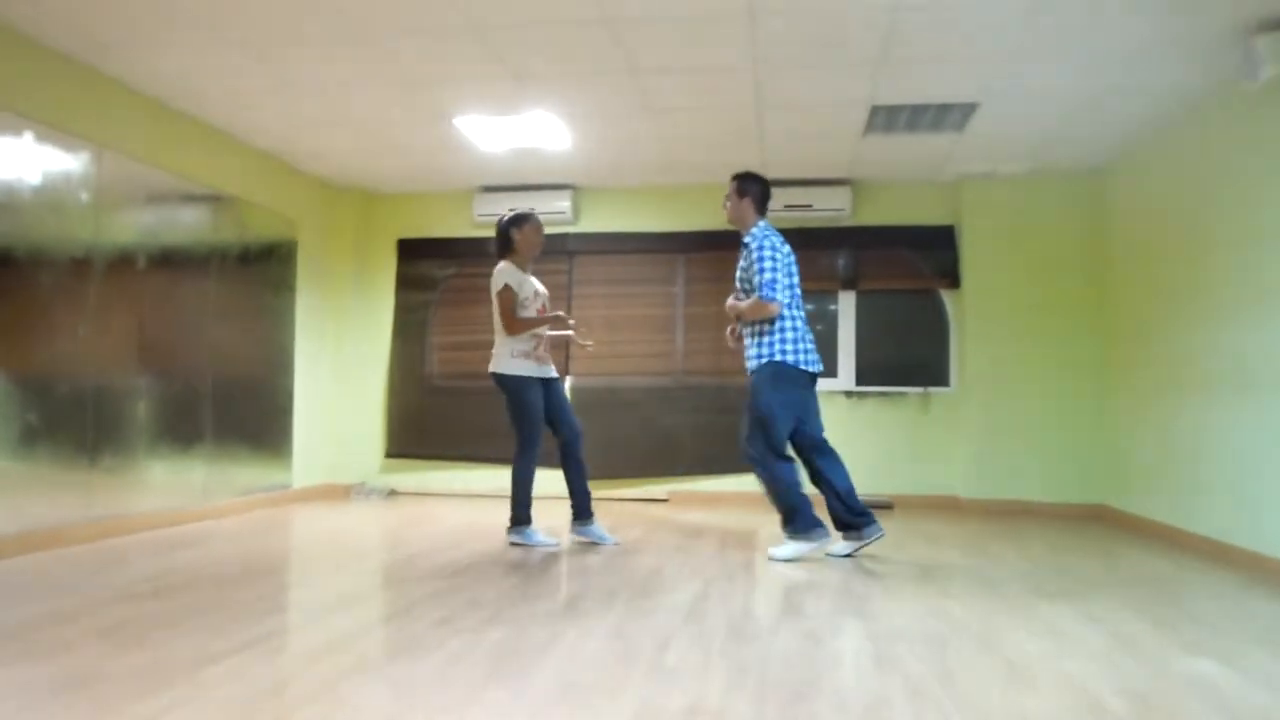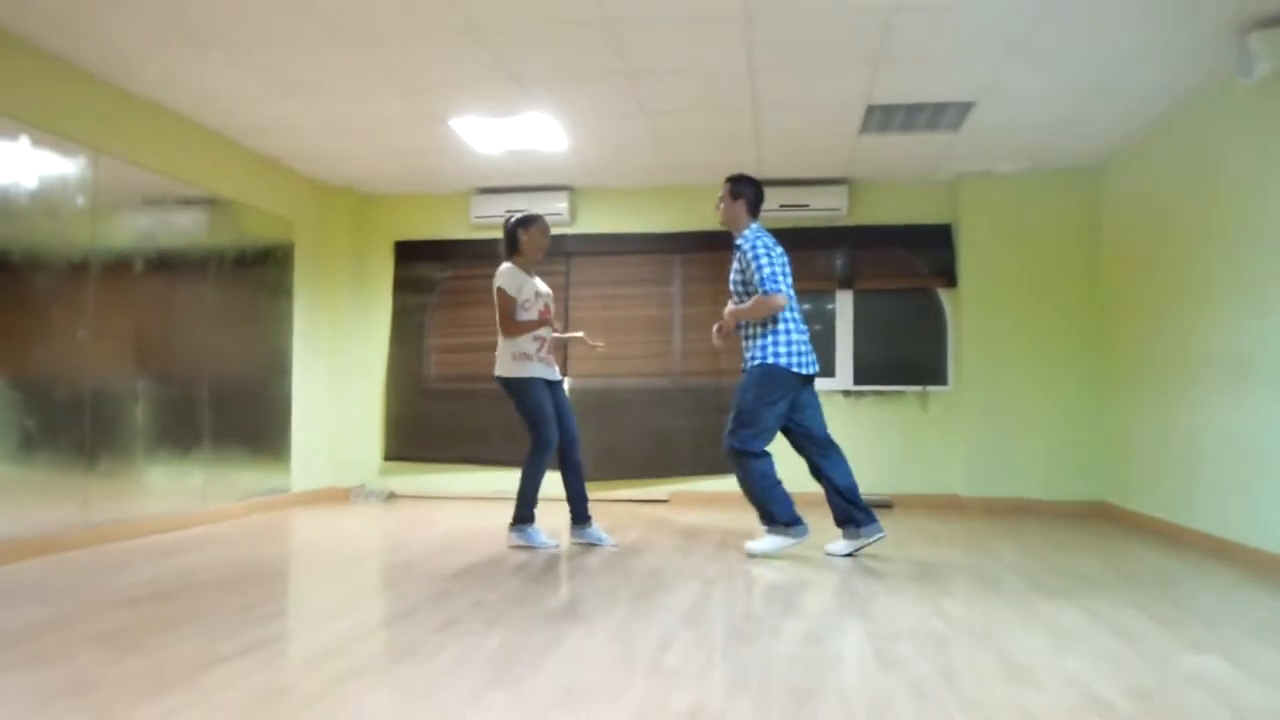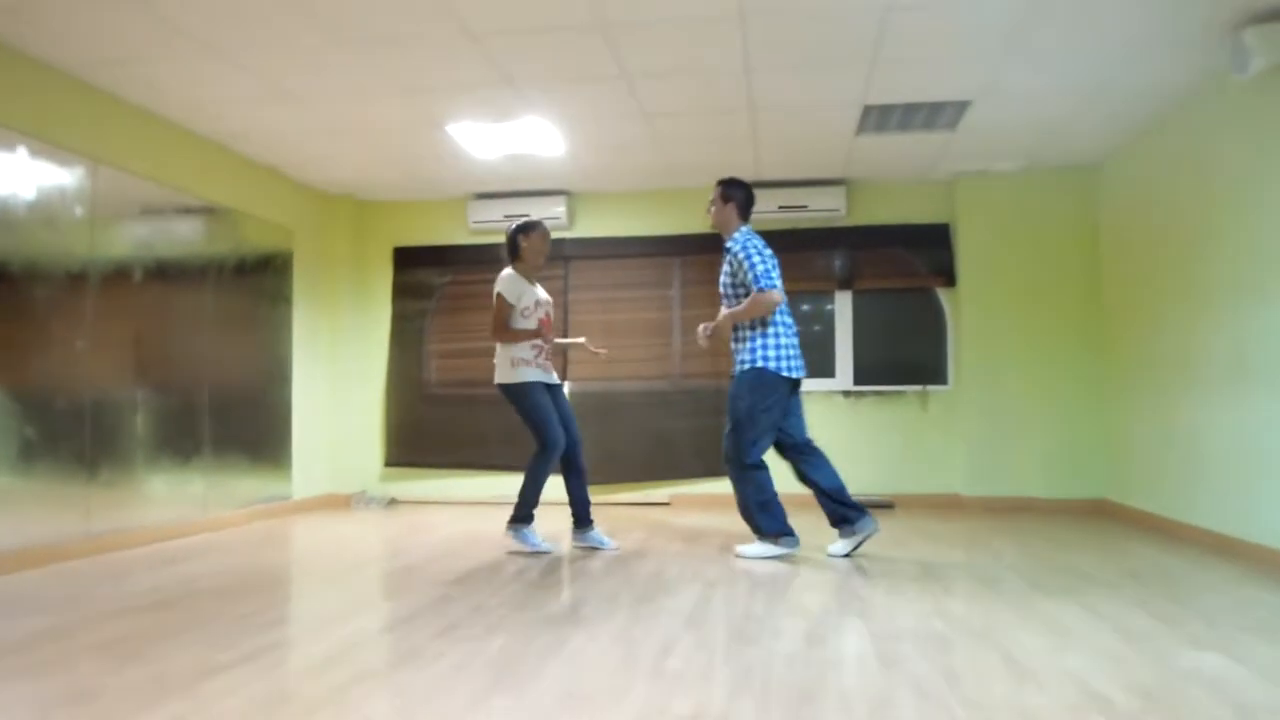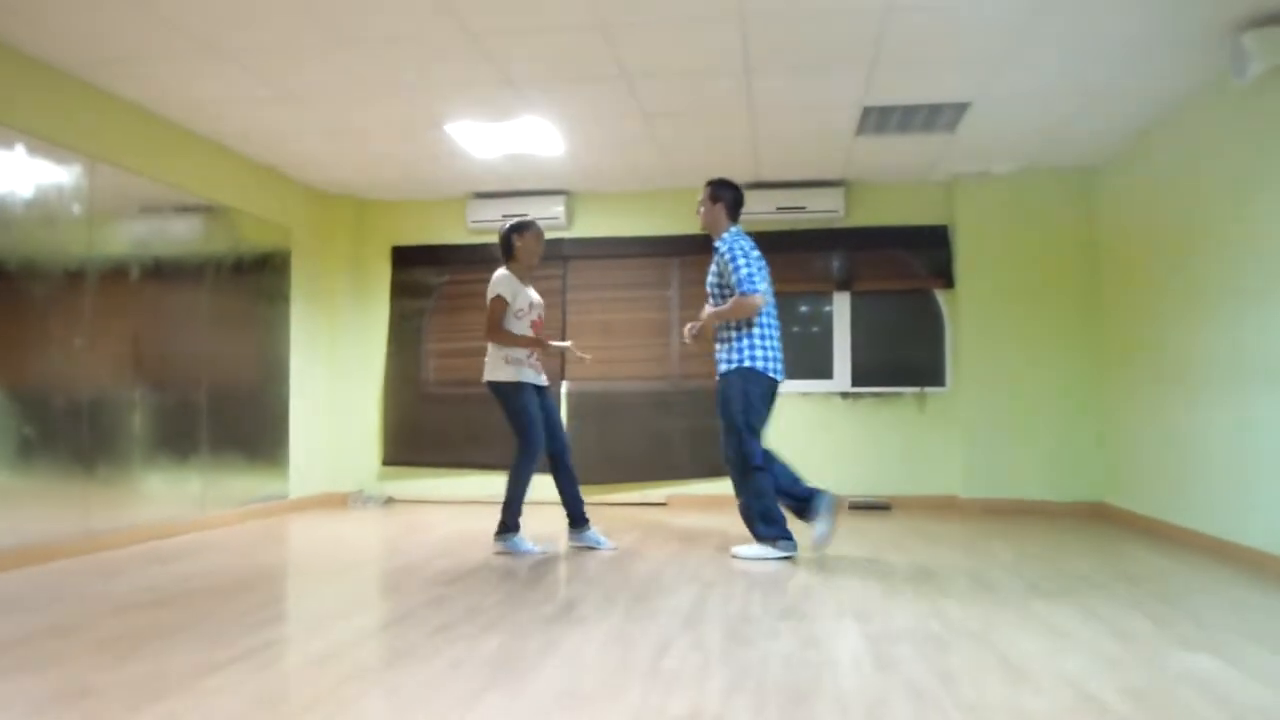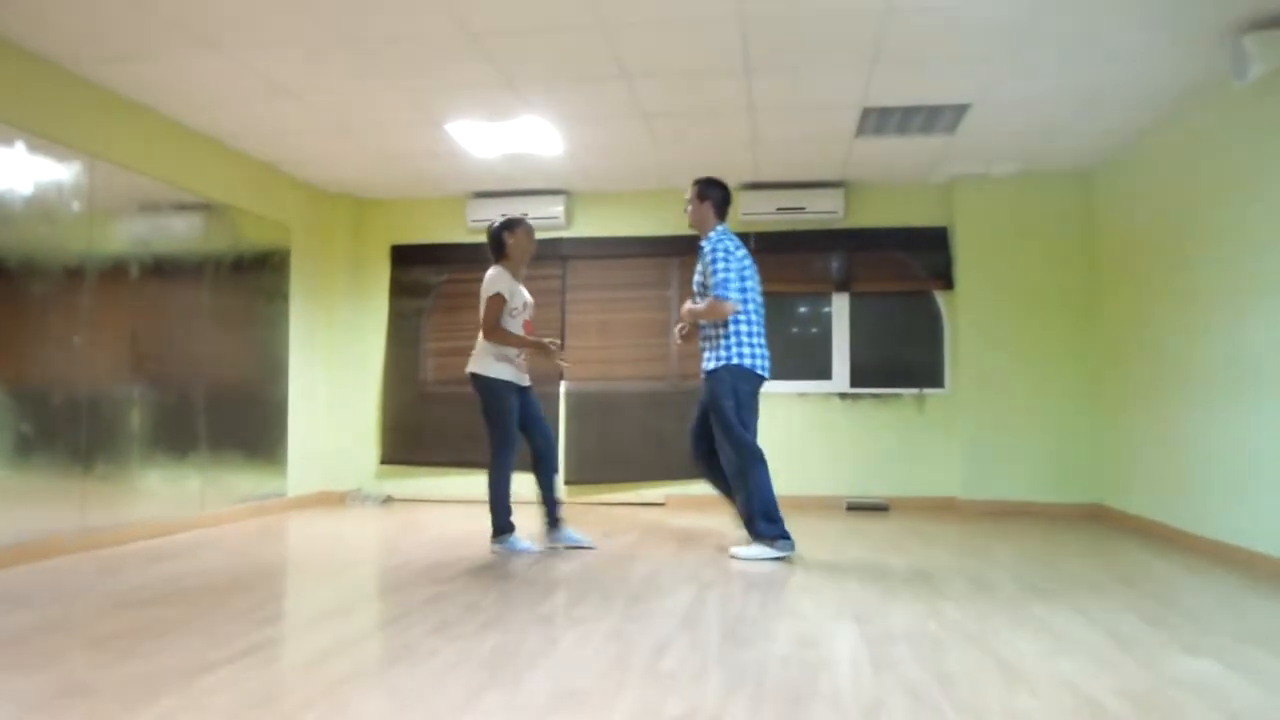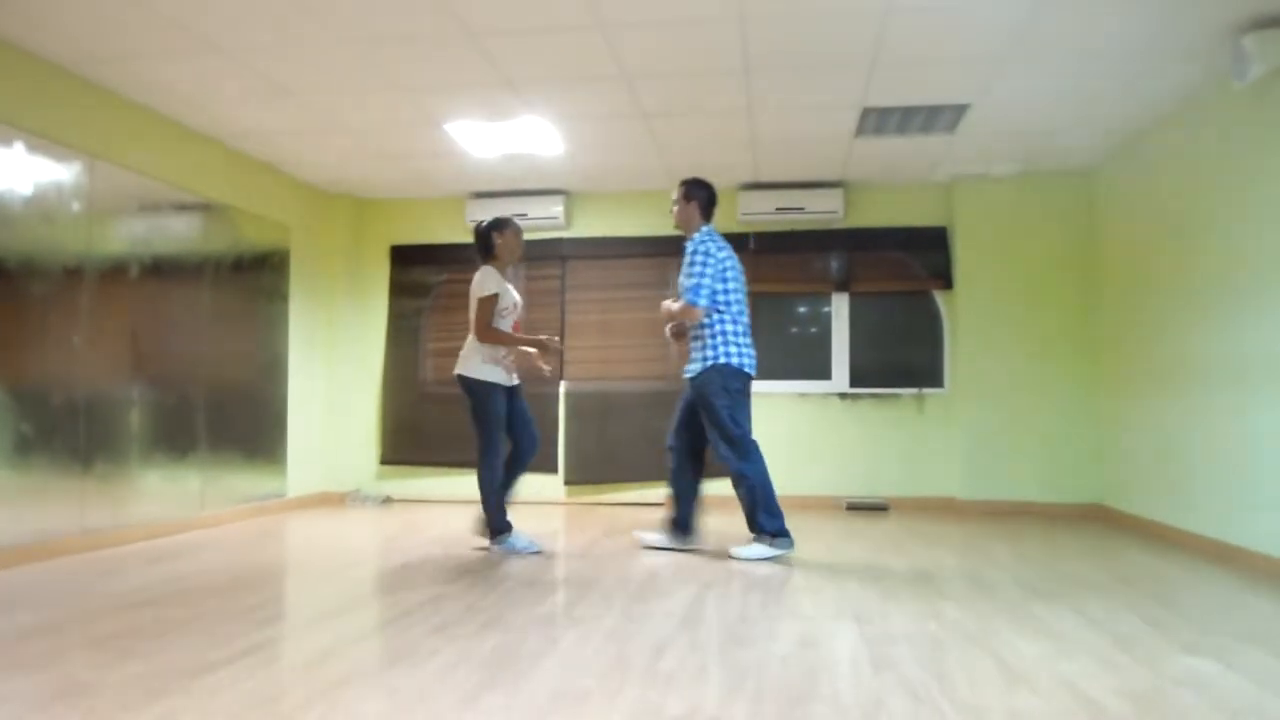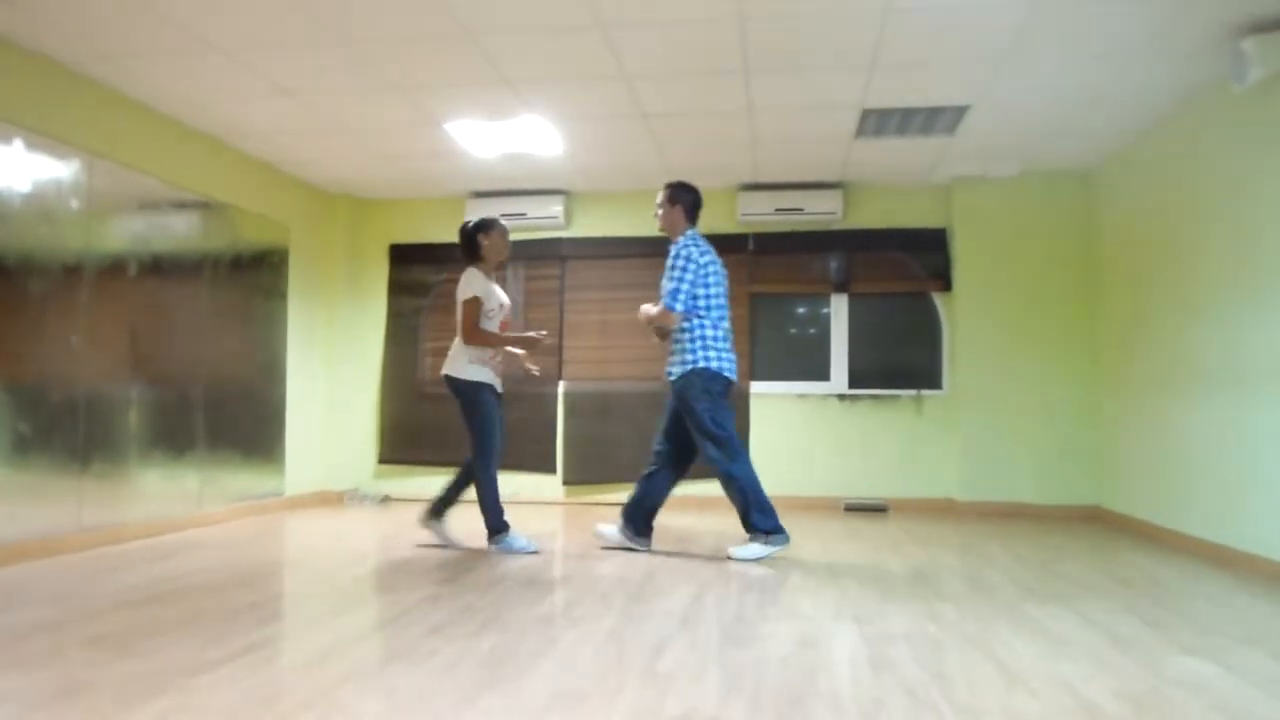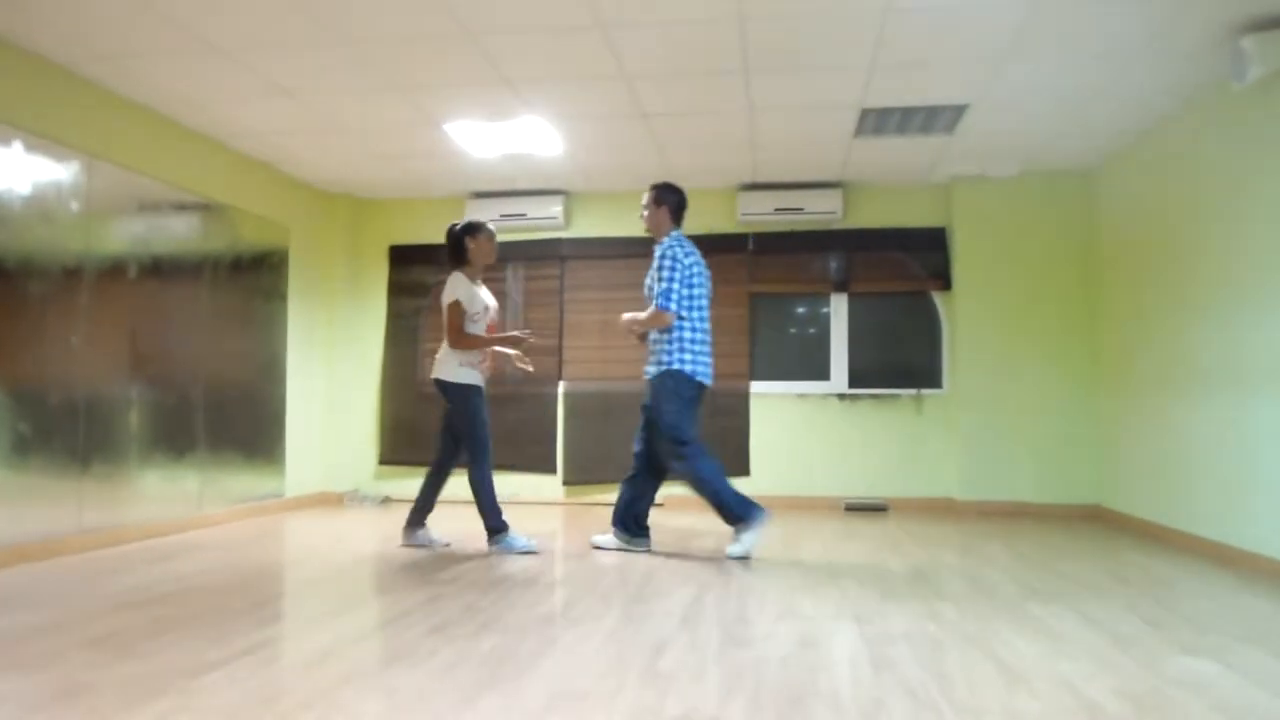
dt=0.1s
person 1, frame 1
left shoulder: (761, 243)
right shoulder: (763, 242)
left elbow: (768, 304)
left wrist: (734, 309)
right wrist: (742, 325)
left hip: (778, 359)
right hip: (793, 358)
left knee: (764, 447)
right knee: (811, 445)
left ankle: (805, 527)
right ankle: (859, 525)
person 1, frame 2
left shoulder: (754, 245)
right shoulder: (755, 244)
left elbow: (775, 300)
left wrist: (734, 313)
right wrist: (732, 324)
left hip: (772, 361)
right hip: (790, 360)
left knee: (742, 443)
right knee: (815, 443)
left ankle: (784, 523)
right ankle: (859, 523)
person 1, frame 3
left shoulder: (744, 248)
right shoulder: (745, 248)
left elbow: (771, 297)
left wrist: (731, 315)
right wrist: (720, 326)
left hip: (761, 364)
right hip: (775, 363)
left knee: (741, 453)
right knee: (796, 447)
left ankle: (775, 534)
right ankle: (853, 519)
person 1, frame 4
left shoulder: (733, 248)
right shoulder: (736, 248)
left elbow: (754, 301)
left wrist: (713, 316)
right wrist: (705, 325)
left hip: (745, 364)
right hip: (755, 363)
left knee: (742, 453)
right knee: (747, 451)
left ankle: (773, 537)
right ankle: (812, 503)
person 1, frame 5
left shoulder: (718, 246)
right shoulder: (727, 246)
left elbow: (723, 307)
left wrist: (692, 311)
right wrist: (696, 323)
left hip: (732, 363)
right hip: (729, 364)
left knee: (738, 450)
right knee: (705, 445)
left ankle: (772, 537)
right ankle: (762, 516)
person 1, frame 6
left shoulder: (701, 248)
right shoulder: (714, 247)
left elbow: (692, 311)
left wrist: (669, 309)
right wrist: (683, 327)
left hip: (719, 363)
right hip: (714, 364)
left knee: (736, 449)
right knee: (683, 444)
left ankle: (772, 534)
right ankle: (680, 529)
person 1, frame 7
left shoulder: (684, 252)
right shoulder: (701, 252)
left elbow: (670, 316)
left wrist: (648, 314)
right wrist: (665, 326)
left hip: (699, 366)
right hip: (699, 367)
left knee: (722, 450)
right knee: (669, 450)
left ankle: (767, 532)
right ankle: (635, 528)
person 1, frame 8
left shoulder: (670, 252)
right shoulder: (686, 252)
left elbow: (664, 316)
left wrist: (633, 320)
right wrist: (647, 328)
left hip: (675, 368)
right hip: (679, 369)
left knee: (681, 451)
right knee: (650, 451)
left ankle: (744, 516)
right ankle: (629, 530)
person 2, frame 1
left shoulder: (529, 277)
right shoulder: (506, 271)
right elbow: (510, 325)
left wrist: (562, 333)
right wrist: (549, 318)
left hip: (541, 369)
right hip: (514, 369)
left knee: (572, 436)
right knee: (531, 442)
left ankle: (583, 520)
right ankle: (520, 525)
person 2, frame 2
left shoulder: (535, 280)
right shoulder: (508, 273)
right elbow: (506, 327)
left wrist: (572, 336)
right wrist: (541, 321)
left hip: (545, 371)
right hip: (520, 371)
left knee: (568, 442)
right knee: (546, 441)
left ankle: (581, 523)
right ankle: (522, 524)
person 2, frame 3
left shoulder: (535, 286)
right shoulder: (509, 280)
right elbow: (499, 332)
left wrist: (571, 343)
right wrist: (534, 334)
left hip: (544, 376)
right hip: (518, 377)
left knee: (572, 446)
right knee: (554, 442)
left ankle: (583, 527)
right ankle: (520, 523)
person 2, frame 4
left shoulder: (526, 285)
right shoulder: (503, 280)
right elbow: (492, 332)
left wrist: (559, 347)
right wrist: (531, 340)
left hip: (532, 376)
right hip: (507, 376)
left knee: (559, 447)
right knee: (532, 446)
left ankle: (579, 527)
right ankle: (507, 532)
person 2, frame 5
left shoulder: (514, 280)
right shoulder: (499, 277)
right elbow: (491, 331)
left wrist: (539, 347)
right wrist: (536, 343)
left hip: (515, 376)
right hip: (494, 374)
left knee: (545, 443)
right knee: (505, 448)
left ankle: (555, 526)
right ankle: (503, 533)
person 2, frame 6
left shoulder: (501, 281)
right shoulder: (489, 277)
right elbow: (483, 332)
left wrist: (527, 352)
right wrist: (530, 341)
left hip: (503, 377)
right hip: (482, 375)
left knee: (527, 442)
right knee: (493, 449)
left ankle: (492, 516)
right ankle: (499, 532)
person 2, frame 7
left shoulder: (491, 283)
right shoulder: (474, 279)
right elbow: (471, 335)
left wrist: (515, 351)
right wrist: (518, 339)
left hip: (485, 377)
right hip: (469, 375)
left knee: (486, 451)
right knee: (488, 451)
left ankle: (436, 513)
right ankle: (499, 534)
person 2, frame 8
left shoulder: (480, 287)
right shoulder: (459, 283)
right elbow: (456, 339)
left wrist: (506, 352)
right wrist: (503, 339)
left hip: (471, 379)
right hip: (458, 378)
left knee: (449, 454)
right knee: (480, 453)
left ankle: (415, 526)
right ankle: (497, 533)
